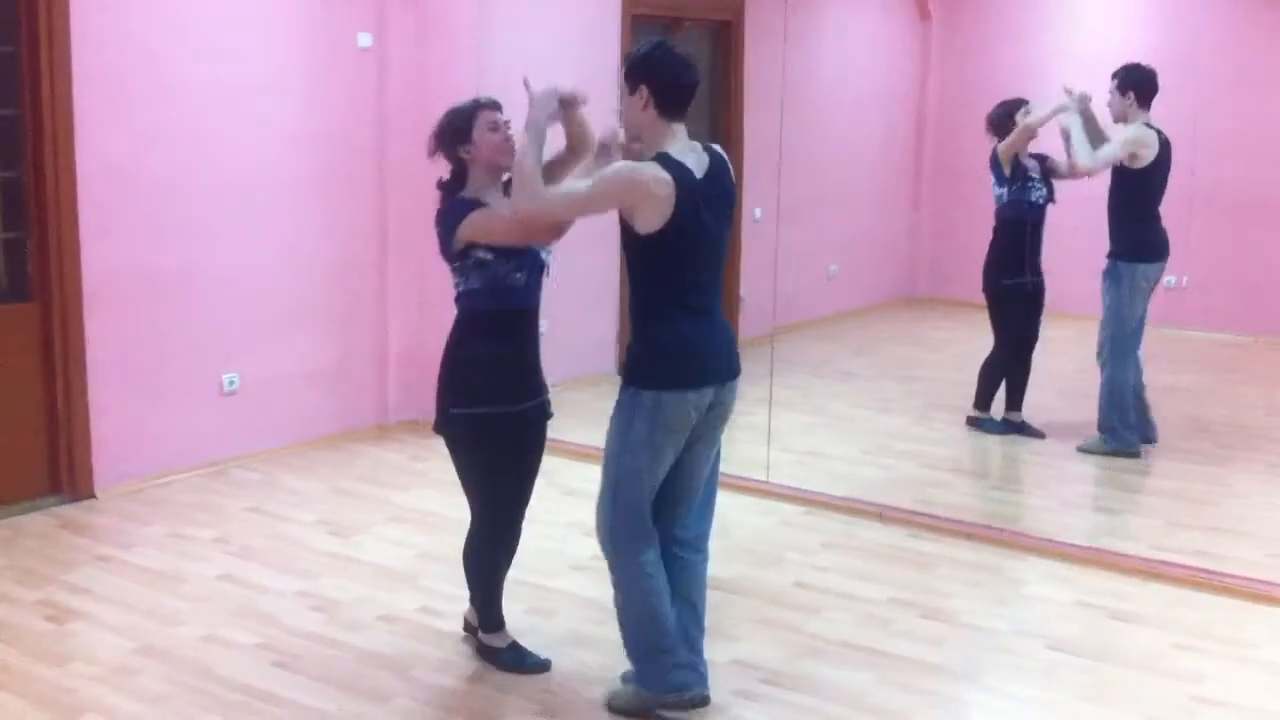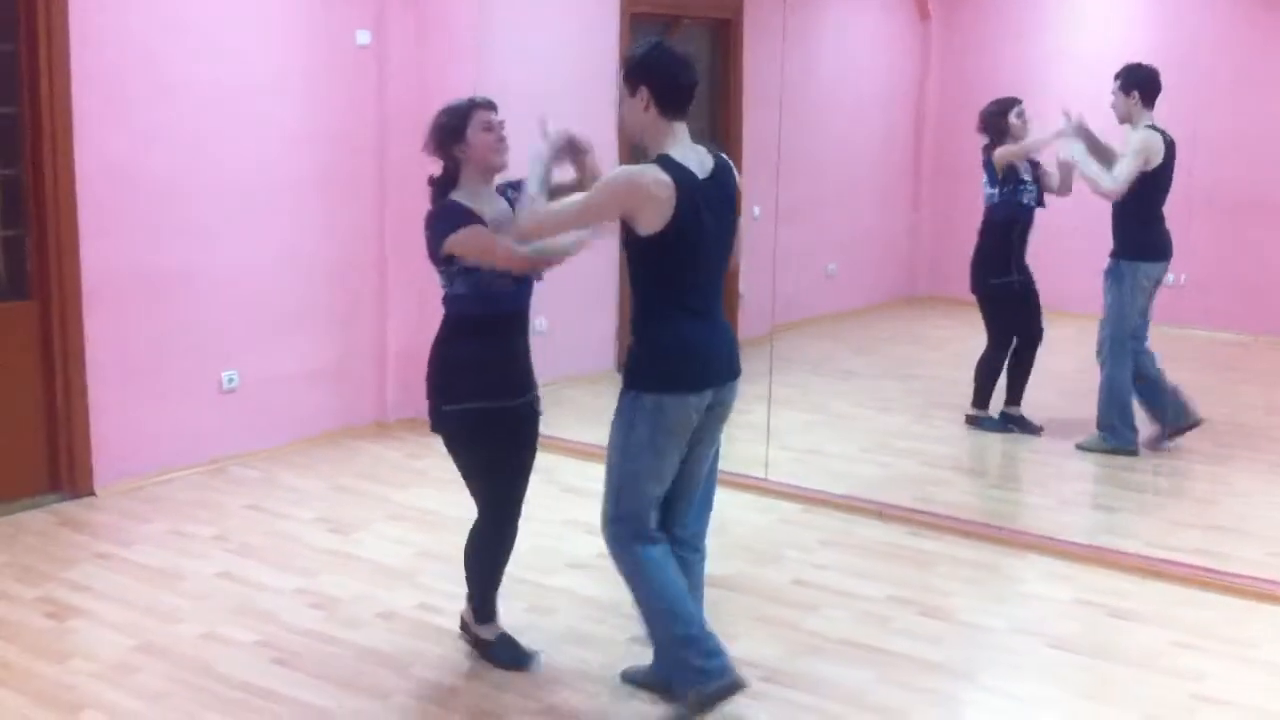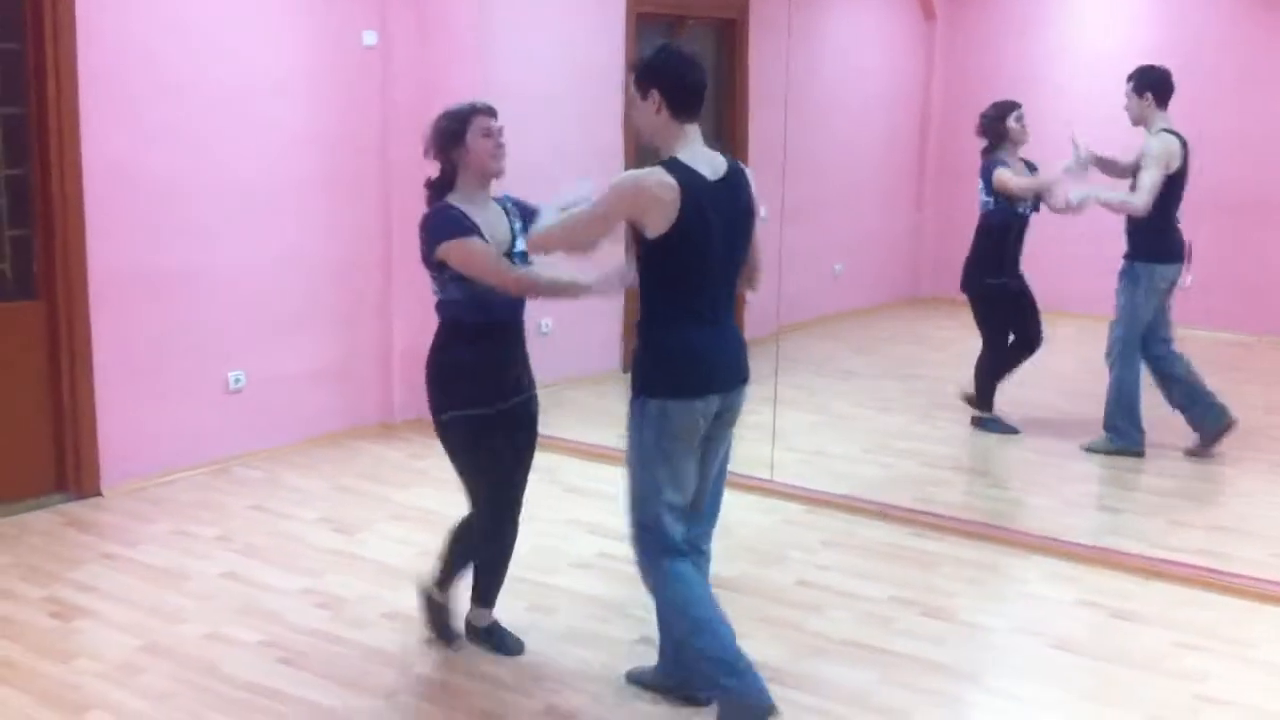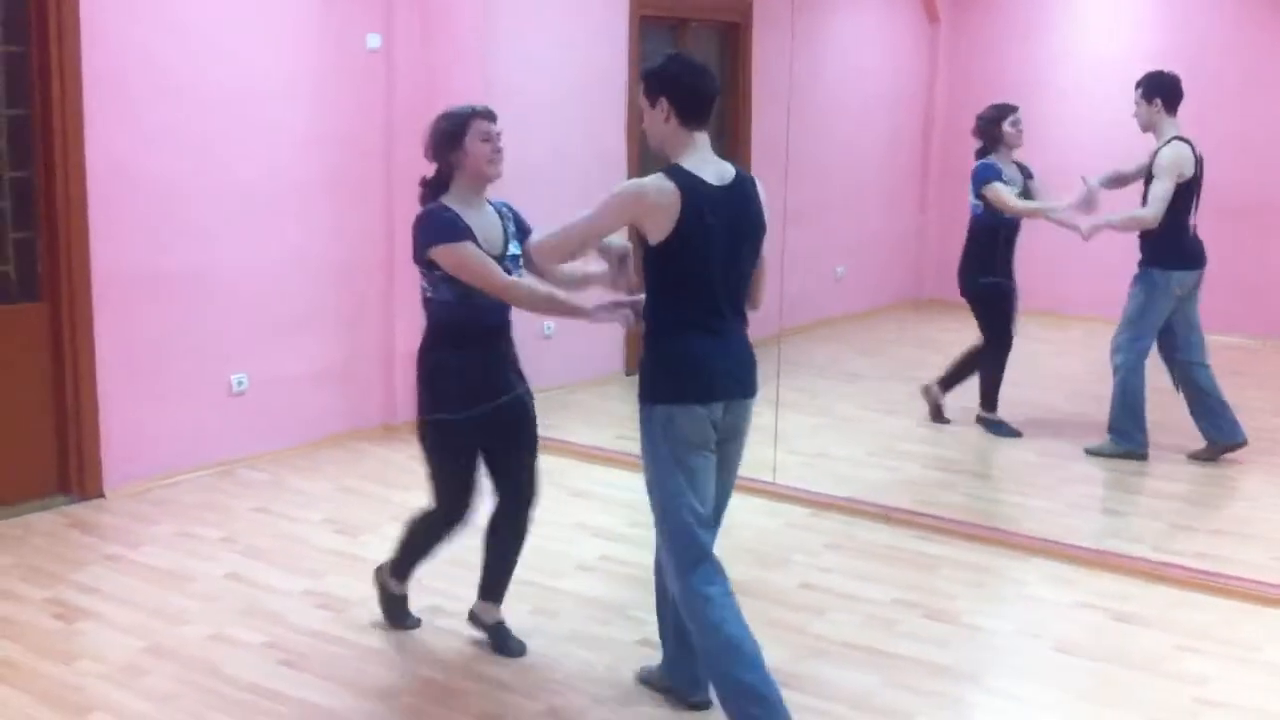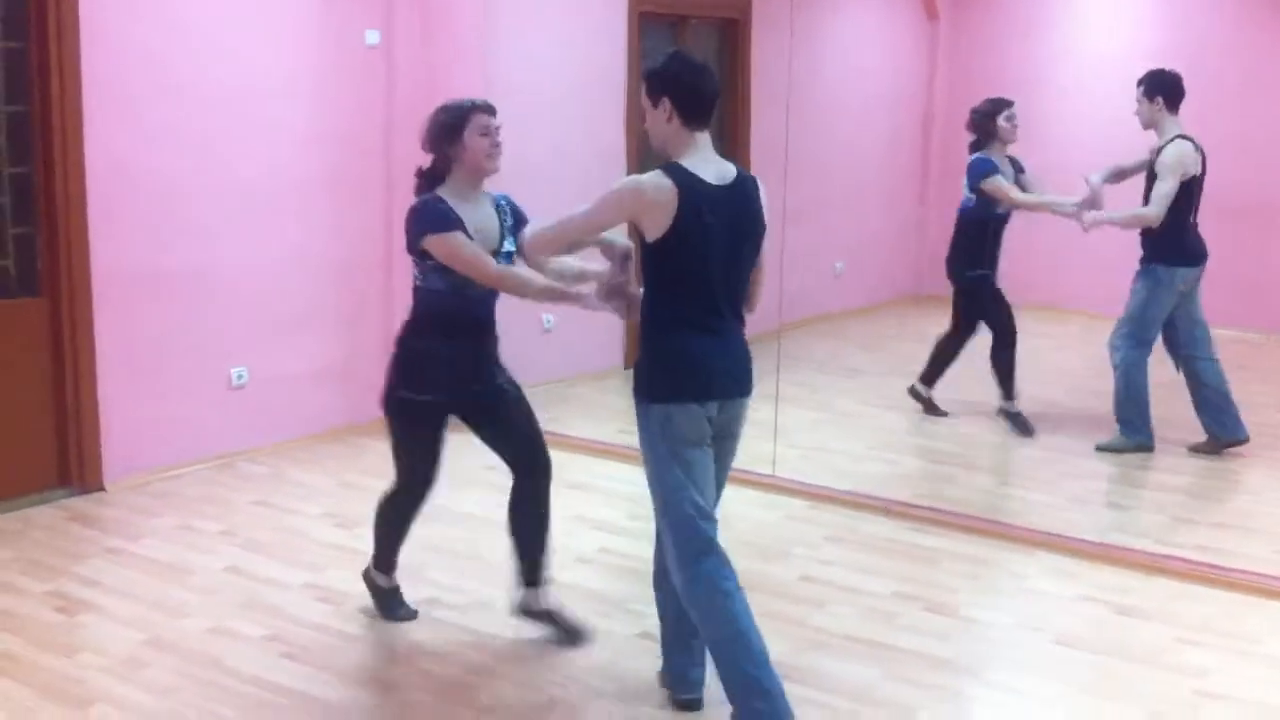
dt=0.1s
person 1, frame 1
left shoulder: (639, 180)
right shoulder: (719, 165)
left elbow: (531, 205)
left wrist: (536, 123)
right wrist: (639, 145)
left hip: (663, 377)
right hip: (717, 370)
left knee: (626, 527)
right knee: (684, 528)
person 1, frame 2
left shoulder: (638, 183)
right shoulder: (725, 172)
left elbow: (531, 225)
left hip: (664, 378)
right hip: (719, 370)
left knee: (632, 529)
right knee: (683, 529)
right ankle: (676, 664)
person 1, frame 3
left shoulder: (646, 187)
right shoulder: (739, 179)
left elbow: (544, 242)
left wrist: (582, 226)
left hip: (671, 384)
right hip: (727, 375)
left knee: (661, 545)
right knee: (690, 531)
person 1, frame 4
left shoulder: (650, 195)
right shoulder: (751, 191)
left elbow: (543, 252)
left wrist: (601, 248)
left hip: (678, 393)
right hip: (737, 384)
left knee: (691, 559)
right knee: (686, 535)
person 1, frame 5
left shoulder: (649, 191)
right shoulder: (752, 191)
left elbow: (538, 243)
left hip: (674, 390)
right hip: (732, 382)
left knee: (696, 554)
right knee: (684, 532)
person 2, frame 1
left shoulder: (514, 195)
right shoulder: (460, 213)
left elbow: (577, 151)
right elbow: (543, 230)
left wrist: (570, 114)
left hip: (523, 378)
right hip: (475, 382)
left knee: (510, 510)
right knee: (493, 513)
left ankle: (480, 613)
right ankle: (492, 633)
person 2, frame 2
left shoulder: (513, 198)
right shoulder: (447, 215)
left elbow: (585, 187)
right elbow: (522, 259)
left wrist: (580, 164)
right wrist: (587, 228)
left hip: (513, 371)
right hip: (462, 379)
left knee: (508, 506)
right knee: (497, 507)
left ankle: (478, 618)
right ankle: (483, 621)
person 2, frame 3
left shoulder: (514, 211)
right shoulder: (442, 223)
right elbow: (512, 281)
right wrist: (594, 285)
left hip: (511, 374)
right hip: (461, 382)
left knee: (506, 504)
right knee: (491, 506)
left ankle: (481, 612)
right ankle: (439, 590)
person 2, frame 4
left shoulder: (507, 216)
right shoulder: (435, 225)
left elbow: (552, 271)
right elbow: (506, 289)
left wrist: (607, 272)
right wrist: (589, 312)
left hip: (502, 376)
right hip: (449, 382)
left knee: (520, 496)
right knee: (454, 506)
left ankle: (489, 608)
right ankle: (393, 577)
person 2, frame 5
left shoulder: (504, 209)
right shoulder: (427, 214)
left elbow: (546, 265)
right elbow: (495, 277)
left wrist: (604, 271)
right wrist: (579, 297)
left hip: (481, 364)
right hip: (424, 369)
left knee: (534, 468)
right knee: (414, 486)
left ankle: (534, 595)
right ankle: (381, 575)
person 3, frame 1
left shoulder: (1137, 136)
right shoulder: (1152, 138)
left elbow: (1086, 164)
right elbow: (1104, 151)
left wrist: (1075, 121)
right wrist: (1085, 112)
left hip: (1133, 257)
right hip: (1143, 254)
left knee: (1115, 348)
right knee: (1123, 347)
left ankle: (1119, 437)
right ankle: (1137, 426)
person 3, frame 2
left shoulder: (1143, 139)
right shoulder: (1156, 139)
left elbow: (1109, 186)
right elbow: (1116, 164)
left wrist: (1079, 158)
right wrist: (1086, 135)
left hip: (1135, 257)
right hip: (1146, 254)
left knee: (1113, 345)
right knee: (1129, 341)
left ankle: (1116, 434)
right ankle: (1173, 412)
person 3, frame 3
left shoulder: (1161, 143)
right shoulder: (1166, 143)
left elbow: (1138, 205)
right elbow: (1129, 172)
left wrist: (1093, 193)
right wrist: (1095, 160)
left hip: (1150, 259)
right hip: (1161, 256)
left knee: (1123, 346)
right knee: (1156, 345)
left ankle: (1123, 436)
right ankle: (1210, 418)
person 3, frame 4
left shoulder: (1173, 153)
right shoulder: (1170, 150)
left elbow: (1150, 217)
right elbow: (1131, 175)
left wrist: (1101, 223)
right wrist: (1100, 183)
left hip: (1166, 267)
right hip: (1180, 264)
left knee: (1128, 349)
right knee: (1186, 354)
left ankle: (1127, 439)
right ankle: (1224, 434)
person 3, frame 5
left shoulder: (1177, 152)
right shoulder: (1170, 148)
left elbow: (1153, 215)
right elbow: (1130, 168)
left wrist: (1103, 218)
right wrist: (1102, 180)
left hip: (1168, 264)
right hip: (1181, 261)
left knee: (1127, 344)
right knee: (1192, 349)
left ankle: (1135, 432)
right ankle: (1225, 428)
person 4, frame 1
left shoulder: (1039, 163)
right shoulder: (1003, 158)
left elbow: (1076, 168)
right elbow: (1028, 127)
right wrist: (1062, 106)
left hip: (1030, 268)
right hip: (1004, 268)
left knee: (1026, 345)
right knee: (1008, 345)
left ankle: (1013, 415)
right ankle: (979, 413)
person 4, frame 2
left shoulder: (1030, 164)
right shoulder: (997, 157)
left elbow: (1062, 187)
right elbow: (1023, 148)
left wrist: (1068, 157)
right wrist: (1063, 130)
left hip: (1015, 266)
right hip: (991, 267)
left knee: (1031, 336)
right knee: (1001, 340)
left ankle: (1011, 410)
right ankle: (978, 410)
person 4, frame 3
left shoulder: (1027, 168)
right shoulder: (993, 165)
left elbow: (1054, 202)
right elbow: (1020, 188)
left wrist: (1071, 201)
left hip: (1008, 269)
right hip: (985, 270)
left knee: (1030, 337)
right knee: (996, 341)
left ankle: (978, 393)
right ankle: (982, 411)
person 4, frame 4
left shoulder: (1022, 171)
right shoulder: (985, 171)
left elbow: (1039, 207)
right elbow: (1014, 207)
left wrist: (1072, 219)
right wrist: (1068, 205)
left hip: (1000, 269)
right hip: (980, 270)
left knee: (997, 339)
right knee: (1000, 339)
left ankle: (939, 387)
right ankle: (988, 412)
person 4, frame 5
left shoulder: (1012, 165)
right shoulder: (980, 165)
left elbow: (1036, 199)
right elbow: (1017, 201)
left wrist: (1072, 209)
right wrist: (1071, 204)
left hip: (985, 261)
right hip: (967, 262)
left knee: (962, 330)
right knee: (1005, 328)
left ankle: (923, 386)
right ankle: (1009, 404)
